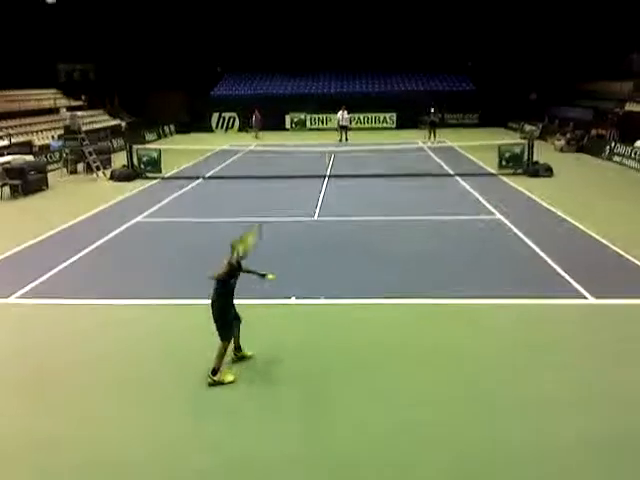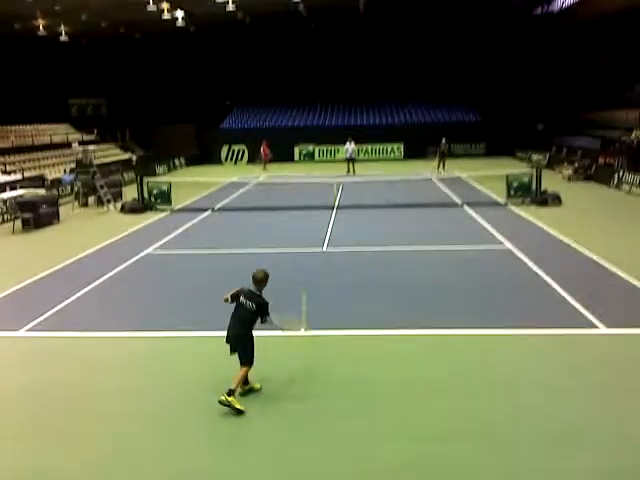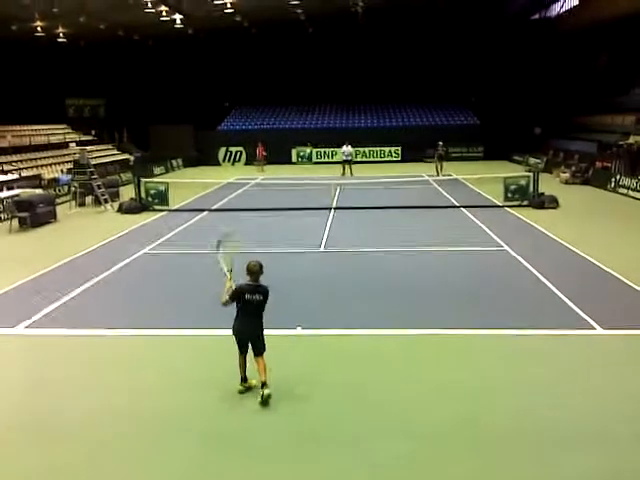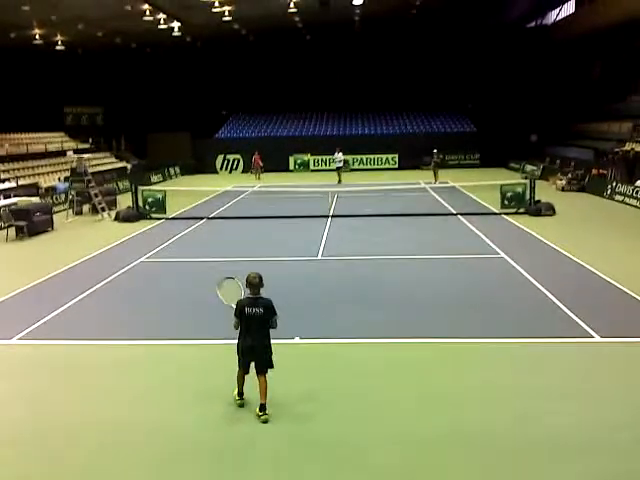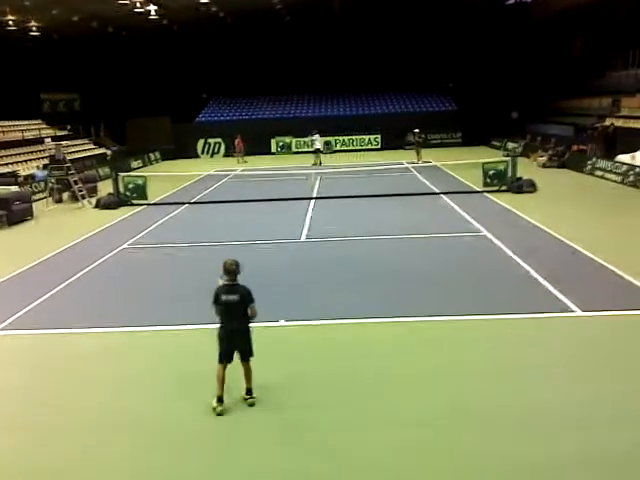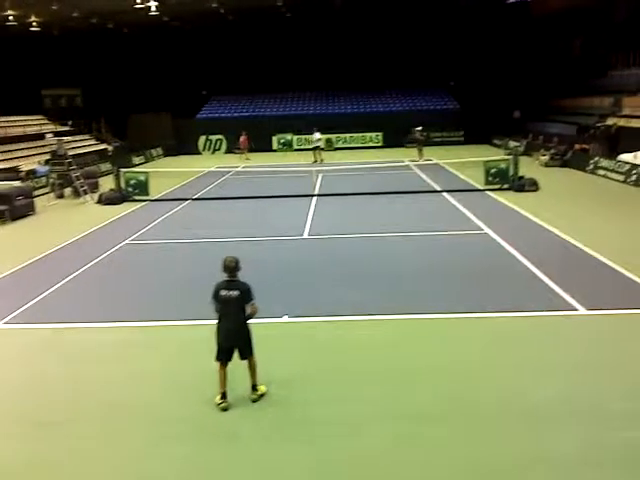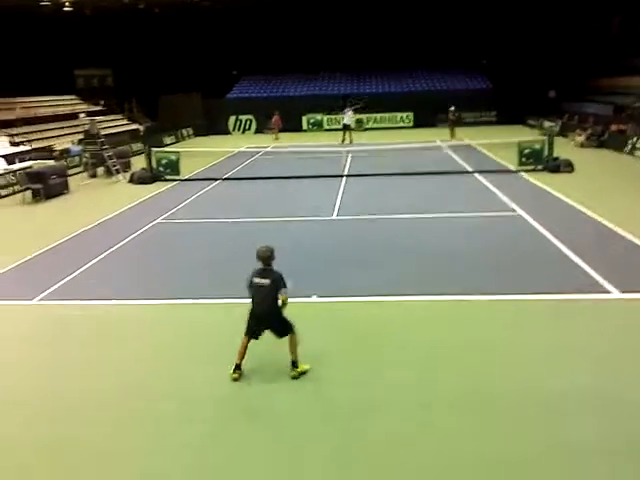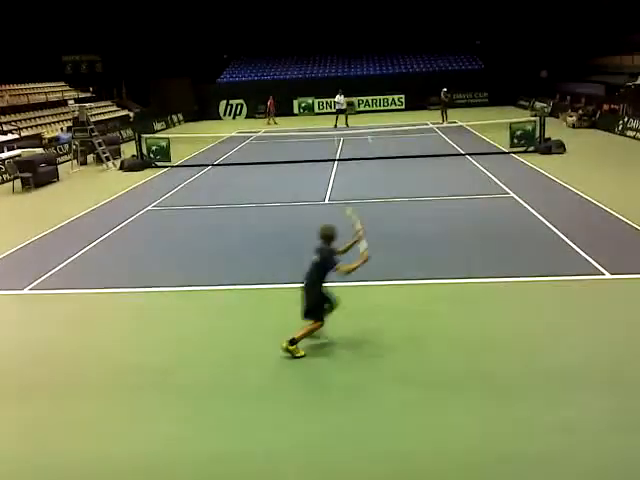
dt=0.4s
person 1, frame 1
left shoulder: (236, 264)
right shoulder: (229, 266)
left elbow: (242, 269)
right elbow: (214, 277)
left wrist: (259, 274)
right wrist: (223, 271)
left hip: (226, 302)
right hip: (221, 305)
left knee: (236, 323)
right knee: (227, 338)
left ankle: (238, 352)
right ankle: (215, 375)
person 1, frame 2
left shoulder: (242, 292)
right shoulder: (263, 303)
left elbow: (226, 299)
right elbow: (264, 321)
right wrist: (270, 320)
left hip: (232, 331)
right hip: (244, 334)
left knee: (244, 357)
right knee: (246, 365)
left ankle: (245, 384)
right ankle: (228, 395)
person 1, frame 3
left shoulder: (240, 289)
right shoulder: (265, 290)
left elbow: (224, 302)
left wrist: (228, 288)
left hip: (240, 327)
right hip: (256, 328)
left knee: (242, 354)
right knee: (259, 356)
left ankle: (244, 383)
right ankle: (264, 387)
person 1, frame 4
left shoulder: (241, 304)
right shoulder: (267, 303)
left elbow: (236, 326)
right elbow: (273, 324)
left hip: (245, 344)
right hip: (262, 344)
left knee: (242, 369)
right knee: (261, 375)
left ankle: (239, 395)
right ankle: (262, 410)
person 1, frame 5
left shoulder: (219, 290)
right shoulder: (244, 290)
left elbow: (218, 312)
right elbow: (253, 313)
left hip: (225, 332)
right hip: (242, 332)
left knee: (222, 364)
right knee: (246, 362)
left ankle: (219, 401)
right ankle: (249, 394)
person 1, frame 6
left shoulder: (219, 287)
right shoulder: (244, 287)
left elbow: (217, 309)
right elbow: (253, 311)
right wrist: (244, 317)
left hip: (224, 330)
right hip: (241, 329)
left knee: (222, 363)
right knee: (250, 357)
left ankle: (223, 397)
right ankle: (255, 390)
person 1, frame 7
left shoulder: (254, 274)
right shoulder: (277, 276)
right elbow: (283, 301)
right wrist: (280, 305)
left hip: (255, 313)
right hip: (272, 314)
left knee: (247, 338)
right knee: (292, 332)
left ankle: (237, 369)
right ankle: (295, 368)
person 1, frame 8
left shoulder: (322, 249)
right shoulder: (326, 255)
left elbow: (340, 252)
right elbow: (344, 271)
left wrist: (355, 240)
right wrist: (361, 261)
left hip: (312, 286)
right hip: (312, 290)
left knee: (332, 305)
right knee: (318, 322)
left ankle: (312, 330)
right ankle: (290, 344)
